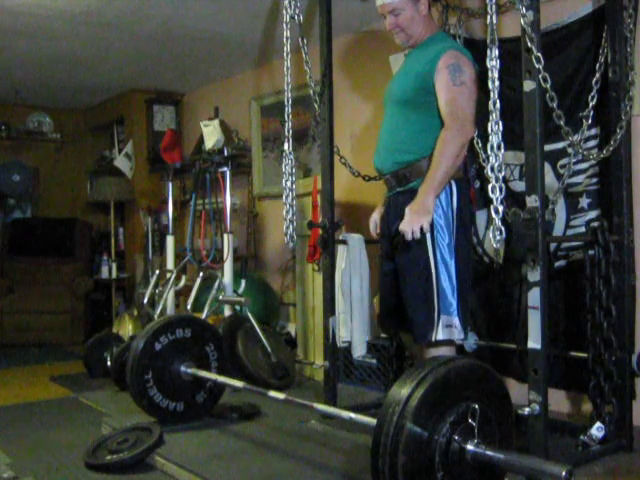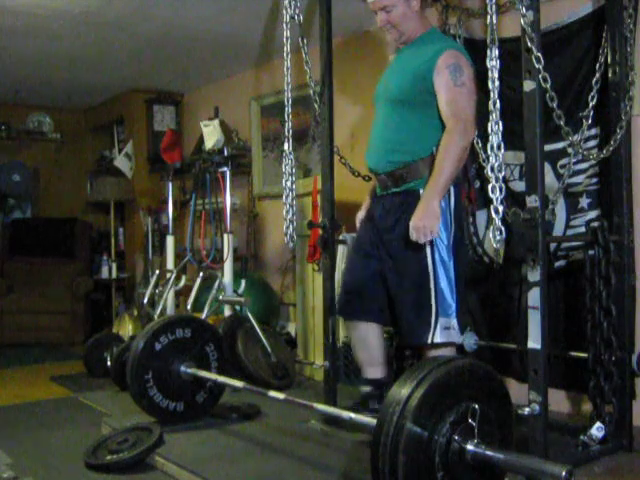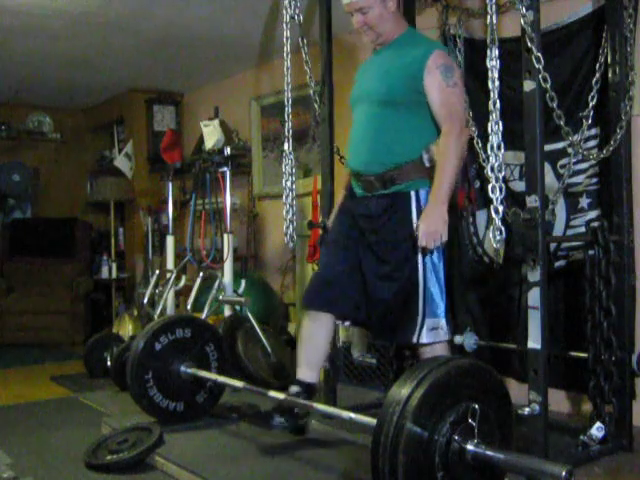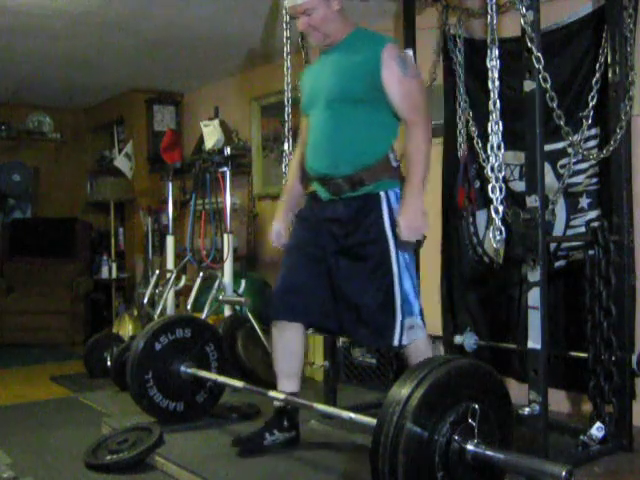
dt=0.3s
person 1, frame 1
left shoulder: (449, 59)
right shoulder: (411, 61)
left elbow: (459, 130)
left wrist: (423, 200)
left hip: (431, 198)
right hip: (400, 198)
left knee: (434, 316)
right knee: (398, 314)
person 1, frame 2
left shoulder: (445, 57)
right shoulder: (397, 62)
left elbow: (460, 130)
left wrist: (431, 202)
right wrist: (370, 199)
left hip: (420, 196)
right hip: (385, 199)
left knee: (431, 314)
right knee: (354, 301)
right ankle: (376, 394)
person 1, frame 3
left shoulder: (430, 58)
right shoulder: (368, 66)
left elbow: (455, 131)
left wrist: (437, 207)
right wrist: (341, 201)
left hip: (406, 201)
right hip: (359, 200)
left knee: (423, 315)
right knee: (321, 298)
right ankle: (300, 402)
person 1, frame 4
left shoulder: (381, 54)
right shoulder: (311, 73)
left elbow: (417, 124)
left wrist: (413, 197)
right wrist: (284, 211)
left hip: (371, 202)
right hip: (319, 205)
left knee: (399, 314)
right knee: (287, 307)
right ankle: (286, 418)
